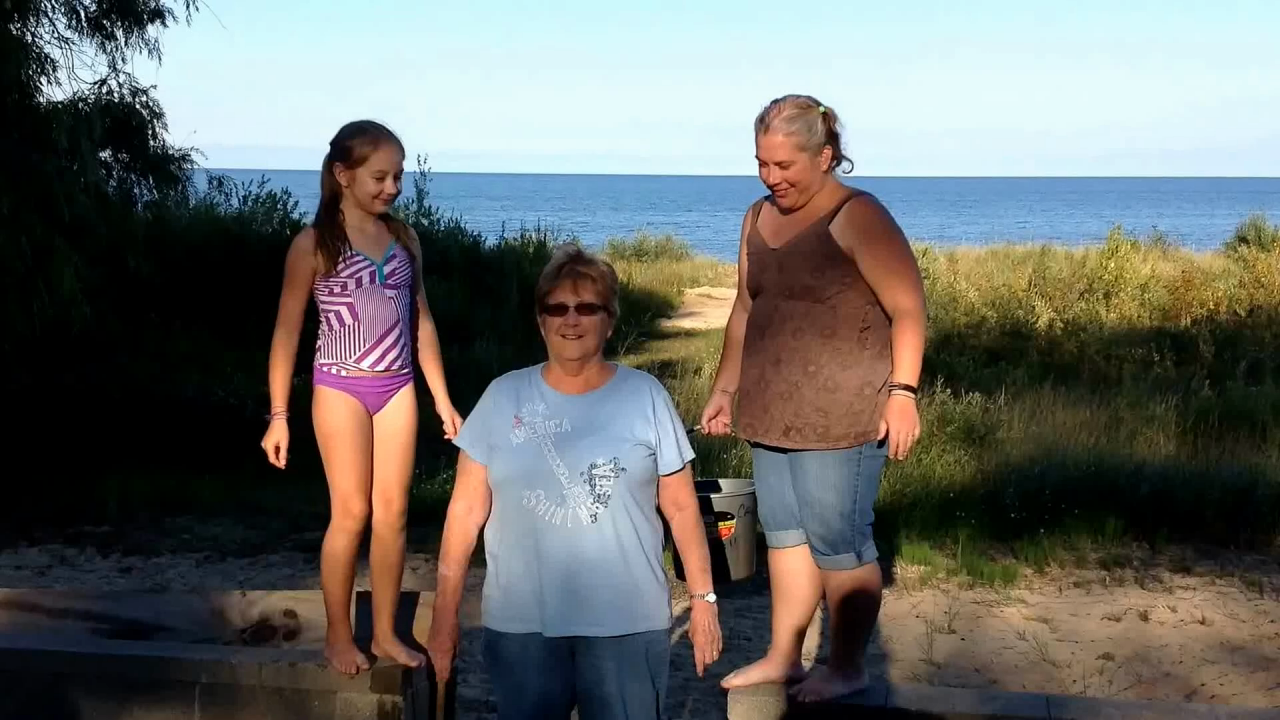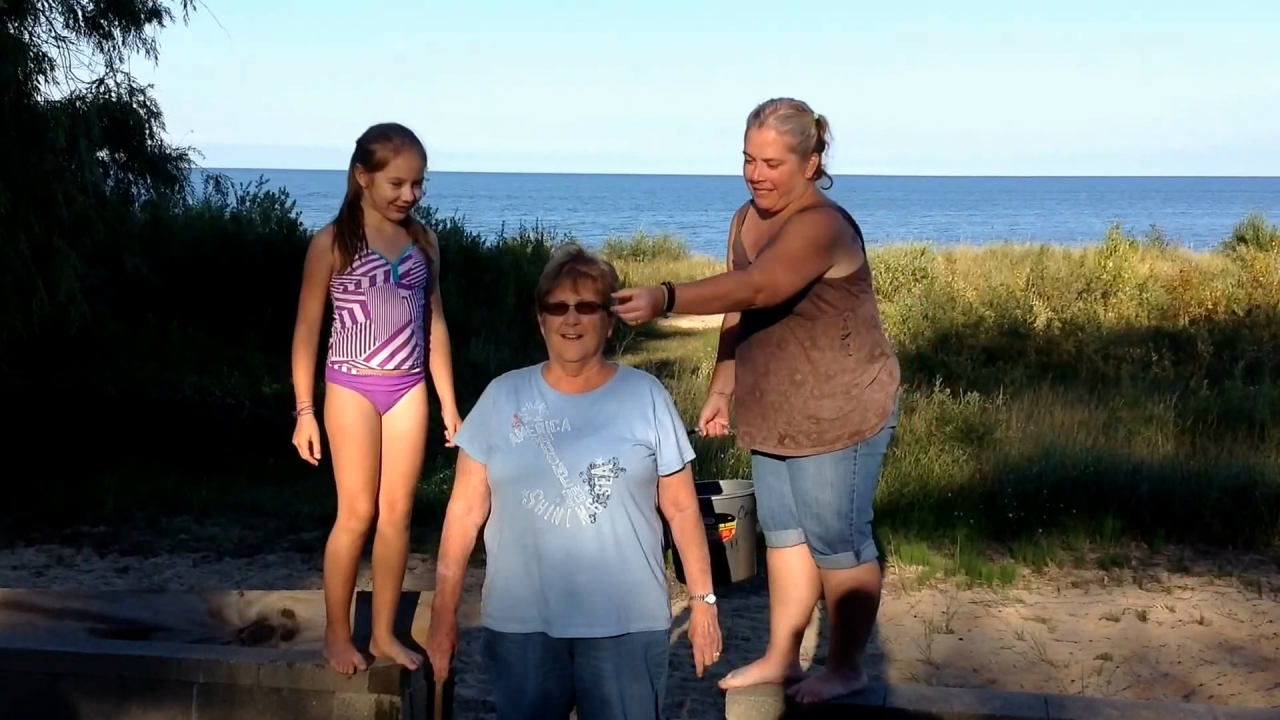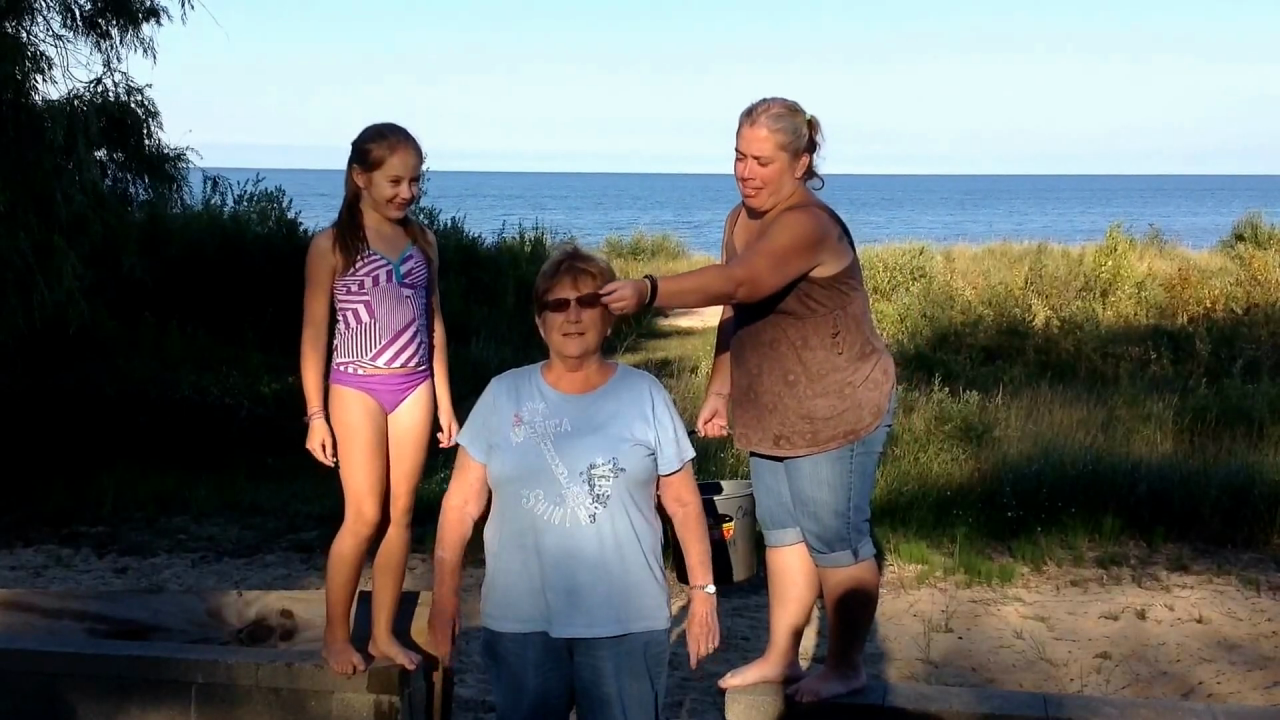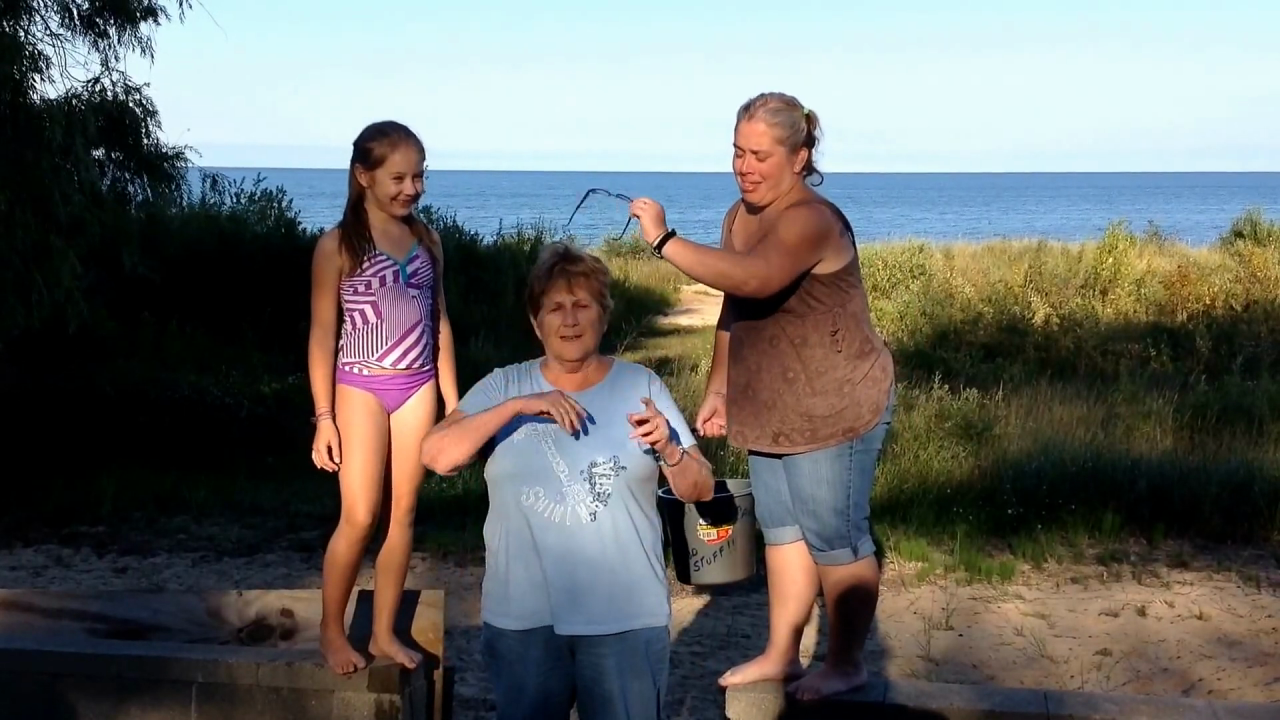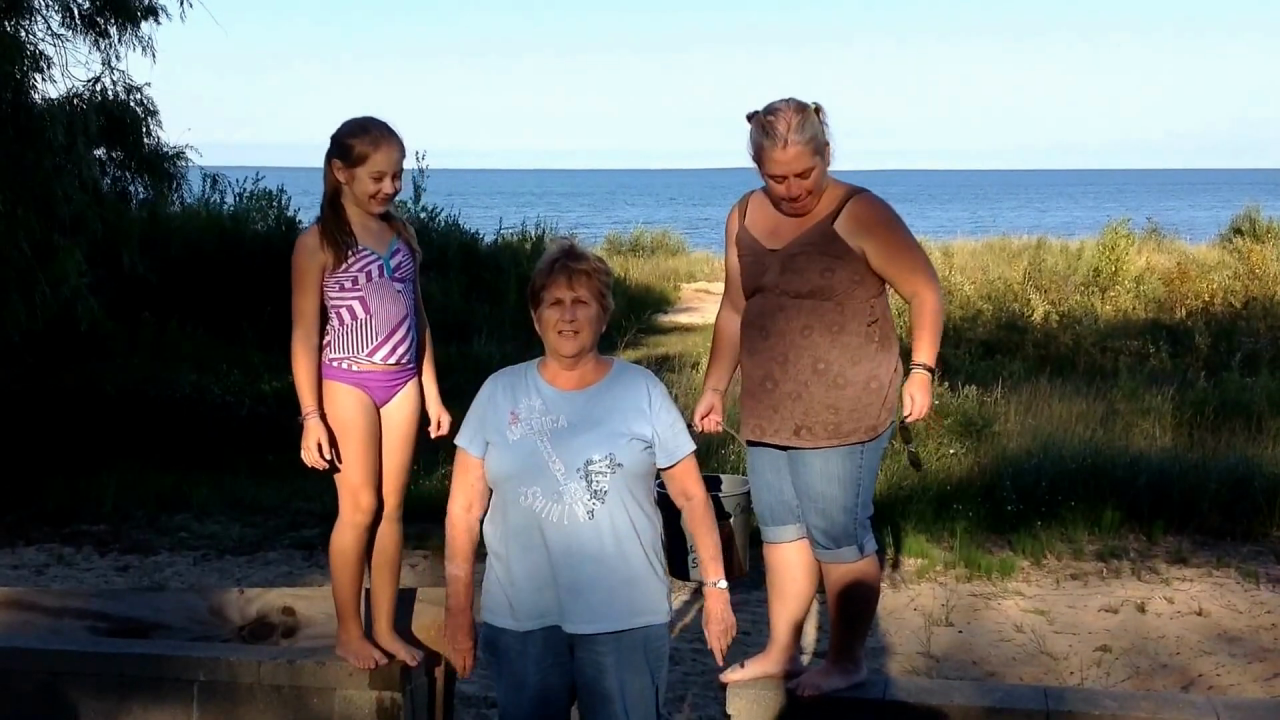
dt=1s
person 1, frame 1
left shoulder: (858, 217)
right shoulder: (758, 218)
left elbow: (908, 309)
left wrist: (902, 391)
right wrist: (725, 388)
left hip: (839, 414)
right hip: (774, 410)
left knee: (838, 541)
right knee: (784, 533)
left ankle: (848, 667)
right ankle: (782, 657)
person 1, frame 2
left shoulder: (821, 225)
right shoulder: (744, 220)
left elbow: (754, 289)
left wrist: (665, 298)
right wrist: (721, 389)
left hip: (839, 413)
right hip: (775, 412)
left knee: (836, 540)
right knee: (783, 532)
left ankle: (847, 666)
right ankle: (780, 656)
person 1, frame 3
left shoulder: (808, 225)
right shoulder: (740, 219)
left elbow: (736, 283)
left wrist: (646, 291)
right wrist: (719, 390)
left hip: (835, 411)
right hip: (773, 412)
left knee: (833, 539)
right knee: (782, 532)
left ankle: (846, 665)
right ankle: (780, 656)
person 1, frame 4
left shoulder: (811, 221)
right shoulder: (740, 215)
left elbow: (753, 278)
left wrist: (664, 238)
right wrist: (719, 390)
left hip: (834, 410)
right hip: (772, 410)
left knee: (834, 537)
right knee: (781, 530)
left ankle: (846, 663)
right ankle: (780, 654)
person 1, frame 5
left shoulder: (860, 213)
right shoulder: (744, 215)
left elbow: (924, 290)
right elbow: (734, 310)
left wrist: (920, 370)
right wrist: (714, 386)
left hip: (840, 410)
right hip: (769, 409)
left knee: (839, 536)
right knee: (781, 528)
left ankle: (847, 658)
right ankle: (780, 650)
person 2, frame 1
left shoulder: (404, 238)
right shoulder: (314, 243)
left elbow: (421, 319)
right elbow: (287, 330)
left wrist: (443, 398)
right wrist: (279, 415)
left hip: (397, 388)
right hip: (341, 390)
left knee: (393, 511)
right knee: (351, 513)
left ankle: (385, 632)
right ankle: (338, 635)
person 2, frame 2
left shoulder: (423, 241)
right shoulder: (333, 242)
right elbow: (307, 328)
left wrist: (449, 402)
right wrist: (304, 410)
left hip: (409, 390)
right hip: (352, 388)
left knee: (398, 512)
right knee: (357, 512)
left ankle: (384, 633)
right ankle: (337, 634)
person 2, frame 3
left shoulder: (422, 241)
right shoulder: (332, 244)
right elbow: (314, 332)
left wrist: (444, 400)
right wrist: (315, 414)
left hip: (413, 389)
right hip: (356, 389)
left knee: (401, 513)
right knee: (364, 515)
left ankle: (383, 633)
right ankle: (336, 634)
person 2, frame 4
left shoulder: (427, 240)
right shoulder: (339, 244)
right elbow: (322, 333)
left wrist: (453, 401)
right wrist: (323, 417)
left hip: (417, 389)
right hip: (361, 388)
left knee: (402, 513)
right knee: (359, 516)
left ankle: (384, 632)
right ankle: (331, 628)
person 2, frame 5
left shoulder: (402, 233)
right shoulder: (319, 241)
right elbow: (305, 333)
left wrist: (432, 393)
right wrist: (311, 416)
left hip: (402, 383)
right hip: (348, 383)
left knee: (392, 507)
right knee: (358, 508)
left ankle: (385, 627)
right ankle: (348, 631)
person 3, frame 1
left shoulder: (646, 396)
right shoulder: (503, 397)
left elbow: (681, 508)
right elbow: (466, 511)
left wrist: (702, 599)
right wrist: (445, 613)
left hip: (628, 623)
right hip: (521, 623)
person 3, frame 2
left shoulder: (646, 395)
right shoulder: (502, 396)
left elbow: (681, 508)
right elbow: (465, 511)
left wrist: (702, 599)
right wrist: (444, 611)
left hip: (627, 623)
right hip: (520, 623)
person 3, frame 3
left shoulder: (644, 394)
right shoulder: (503, 394)
left elbow: (683, 501)
right elbow: (461, 503)
left wrist: (702, 589)
right wrist: (444, 596)
left hip: (626, 621)
right hip: (521, 621)
person 3, frame 4
left shoulder: (640, 387)
right shoulder: (503, 386)
left elbow: (700, 489)
right elbow: (437, 455)
left wrist: (669, 448)
right wrist: (518, 404)
left hip: (624, 617)
right hip: (522, 616)
person 3, frame 5
left shoulder: (642, 390)
right shoulder: (500, 392)
left elbow: (692, 496)
right elbow: (464, 508)
left wrist: (716, 589)
right wrist: (458, 611)
left hip: (625, 616)
right hip: (520, 618)
